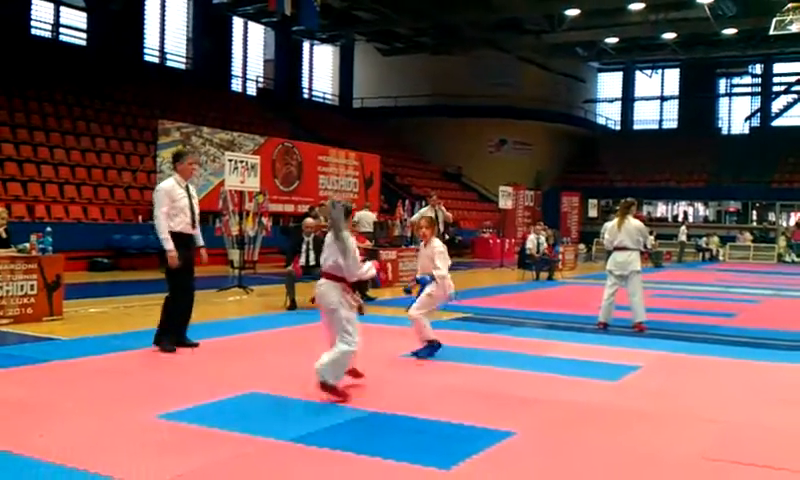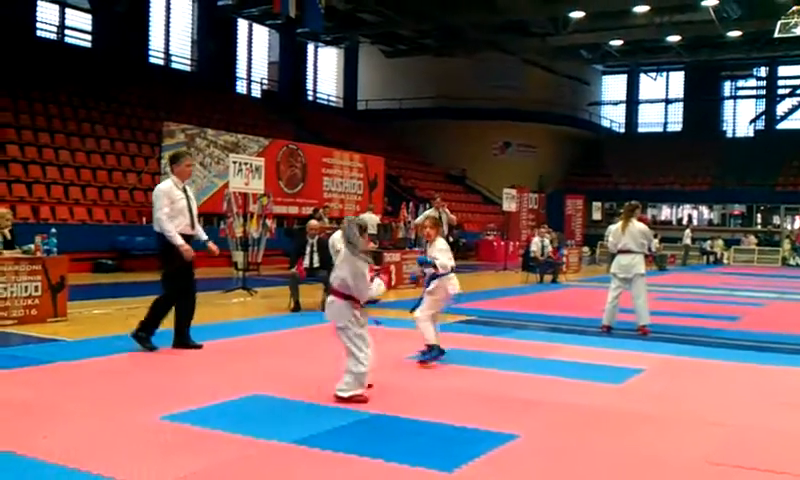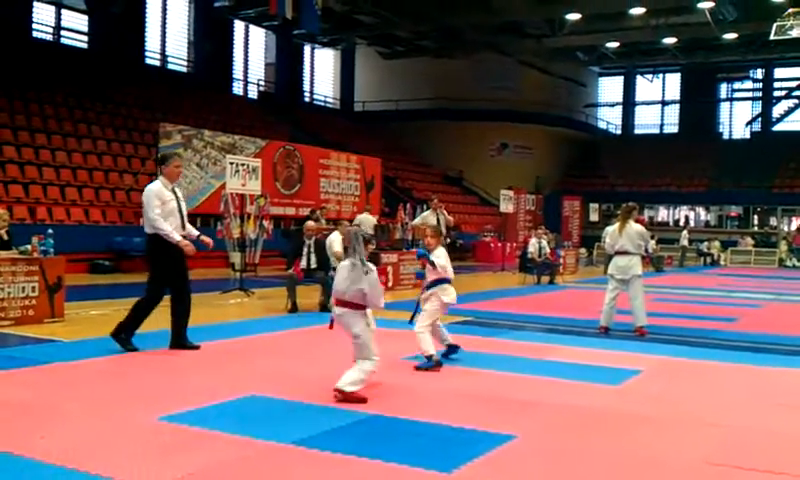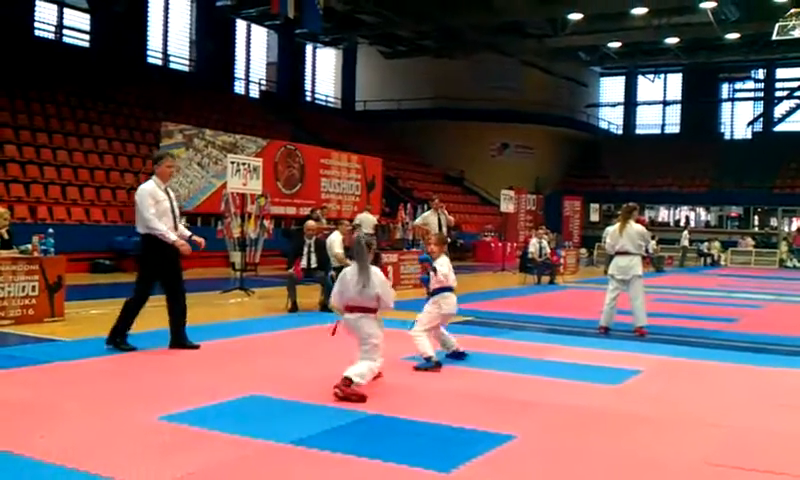
dt=0.1s
person 1, frame 1
left shoulder: (190, 189)
right shoulder: (166, 187)
right elbow: (161, 220)
left wrist: (200, 245)
right wrist: (169, 249)
left hip: (187, 242)
right hip: (173, 242)
left knee: (187, 290)
right knee: (177, 290)
left ankle: (177, 335)
right ankle: (164, 336)
person 1, frame 2
left shoulder: (187, 190)
right shoulder: (164, 189)
right elbow: (163, 220)
left wrist: (206, 241)
right wrist: (180, 244)
left hip: (186, 245)
right hip: (171, 245)
left knee: (187, 292)
right knee: (172, 292)
left ankle: (182, 337)
right ankle: (143, 332)
person 1, frame 3
left shoulder: (176, 192)
right shoulder: (153, 190)
right elbow: (156, 221)
left wrist: (199, 236)
right wrist: (180, 241)
left hip: (176, 247)
right hip: (161, 246)
left knee: (182, 293)
right knee: (154, 294)
left ankle: (179, 338)
right ankle: (123, 332)
person 1, frame 4
left shoulder: (168, 192)
right shoulder: (147, 190)
right elbow: (151, 221)
left wrist: (190, 236)
right wrist: (175, 240)
left hip: (167, 247)
right hip: (153, 246)
left knee: (177, 292)
right knee: (142, 294)
left ankle: (178, 338)
right ankle: (117, 336)
person 2, frame 1
left shoulder: (331, 236)
right shoulder: (346, 239)
right elbow: (354, 272)
left wrist: (363, 265)
right wrist: (372, 267)
left hip: (325, 287)
right hip: (336, 291)
left knee: (337, 333)
right knee: (349, 340)
left ankle: (343, 366)
right ankle: (328, 378)
person 2, frame 2
left shoulder: (344, 253)
right shoulder: (359, 259)
right elbow: (364, 293)
left wrist: (369, 280)
right wrist: (380, 283)
left hip: (335, 303)
right hip: (346, 309)
left knee: (357, 349)
right knee: (361, 354)
left ankle: (357, 379)
right ankle: (347, 391)
person 2, frame 3
left shoulder: (343, 266)
right shoulder: (368, 269)
left elbow: (336, 291)
right elbow: (375, 302)
right wrist: (379, 291)
left hip: (341, 312)
right hip: (356, 316)
left knee: (362, 352)
right knee: (369, 358)
left ankle: (358, 378)
right ankle: (345, 389)
person 2, frame 4
left shoulder: (346, 272)
right shoulder: (376, 273)
left elbow: (335, 302)
right elbow: (388, 302)
right wrist: (376, 304)
left hip: (349, 318)
right hip: (367, 320)
left knee: (369, 351)
right knee: (372, 360)
left ankle: (367, 373)
right ankle: (345, 385)
person 3, frame 1
left shoulder: (437, 246)
right shoulder: (423, 245)
left elbow: (442, 270)
left wrist: (430, 278)
right wrist: (417, 281)
left hip: (439, 284)
right hip: (430, 284)
left knee: (415, 314)
right knee: (414, 314)
left ankle: (432, 343)
right ankle: (428, 344)
person 3, frame 2
left shoulder: (440, 244)
right shoulder: (431, 244)
left elbow: (445, 264)
left wrist: (430, 263)
right wrist: (424, 270)
left hip: (443, 284)
right hip: (437, 283)
left knee: (421, 316)
right knee: (429, 315)
left ankle: (433, 349)
right ankle: (433, 346)
person 3, frame 3
left shoulder: (440, 252)
right shoulder: (432, 253)
left elbow: (444, 269)
left wrist: (429, 261)
right wrist: (424, 277)
left hip: (439, 293)
right hip: (438, 293)
left knee: (421, 327)
right knee: (432, 322)
left ankle: (433, 359)
right ankle: (450, 345)
person 3, frame 4
left shoulder: (442, 261)
right shoulder: (440, 260)
left elbow: (445, 277)
left wrist: (431, 267)
right wrist: (429, 280)
left hip: (441, 301)
right hip: (445, 299)
left knee: (418, 331)
right knee: (435, 327)
left ankle: (431, 360)
right ankle: (456, 350)
person 4, frame 1
left shoulder: (614, 223)
right shoulder: (637, 224)
left elbow: (607, 243)
right elbow: (645, 239)
left hip: (616, 258)
right hip: (631, 258)
left knee: (610, 290)
right knee: (635, 291)
left ankle: (603, 320)
right ankle: (638, 322)
person 4, frame 2
left shoulder: (618, 227)
right shoulder: (642, 227)
left elbow: (611, 246)
right elbow: (649, 241)
left hip: (620, 261)
right hip: (636, 261)
left knee: (614, 293)
right knee: (639, 295)
left ankle: (606, 323)
right ankle: (642, 325)
person 4, frame 3
left shoulder: (615, 228)
right shoulder: (639, 229)
left elbow: (608, 247)
right elbow: (646, 242)
left hip: (618, 262)
right hip: (633, 263)
left knee: (611, 294)
right knee: (636, 296)
left ankle: (604, 324)
right ankle: (639, 326)
person 4, frame 4
left shoulder: (616, 228)
right shoulder: (639, 229)
left elbow: (609, 247)
right elbow: (647, 242)
left hip: (618, 262)
right hip: (633, 263)
left knee: (612, 294)
right knee: (637, 296)
left ankle: (604, 324)
right ankle: (639, 326)
